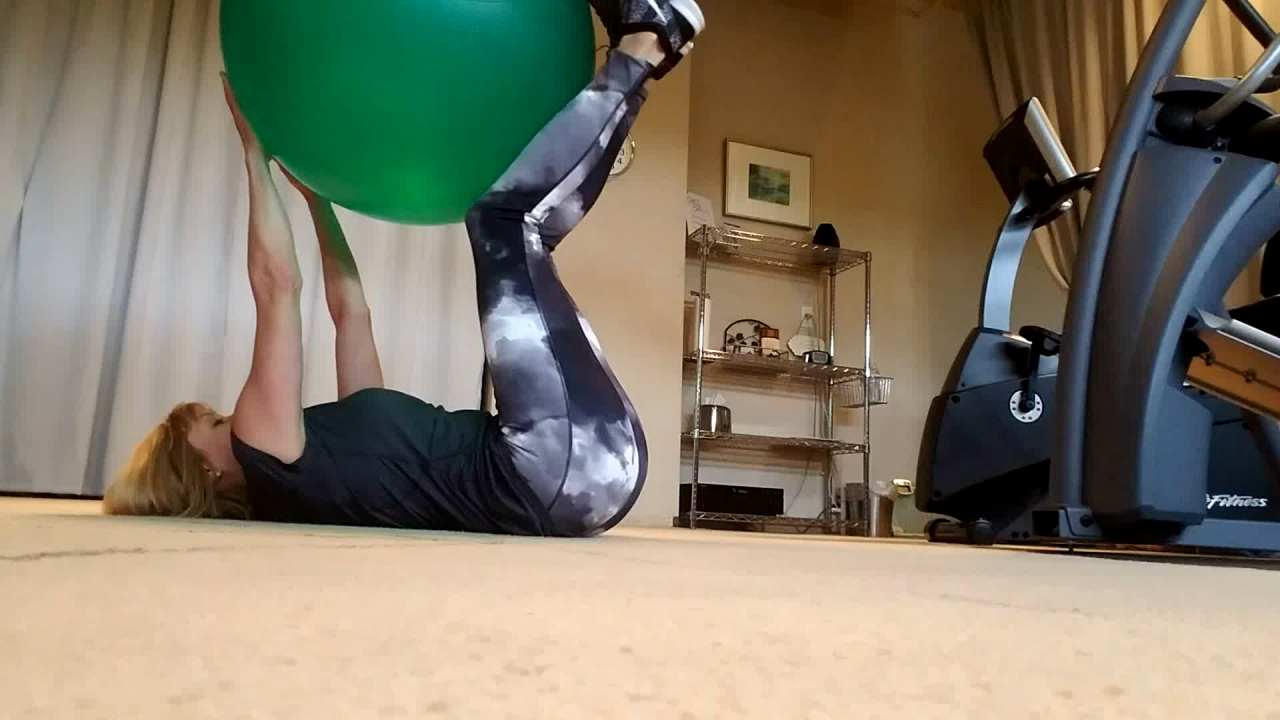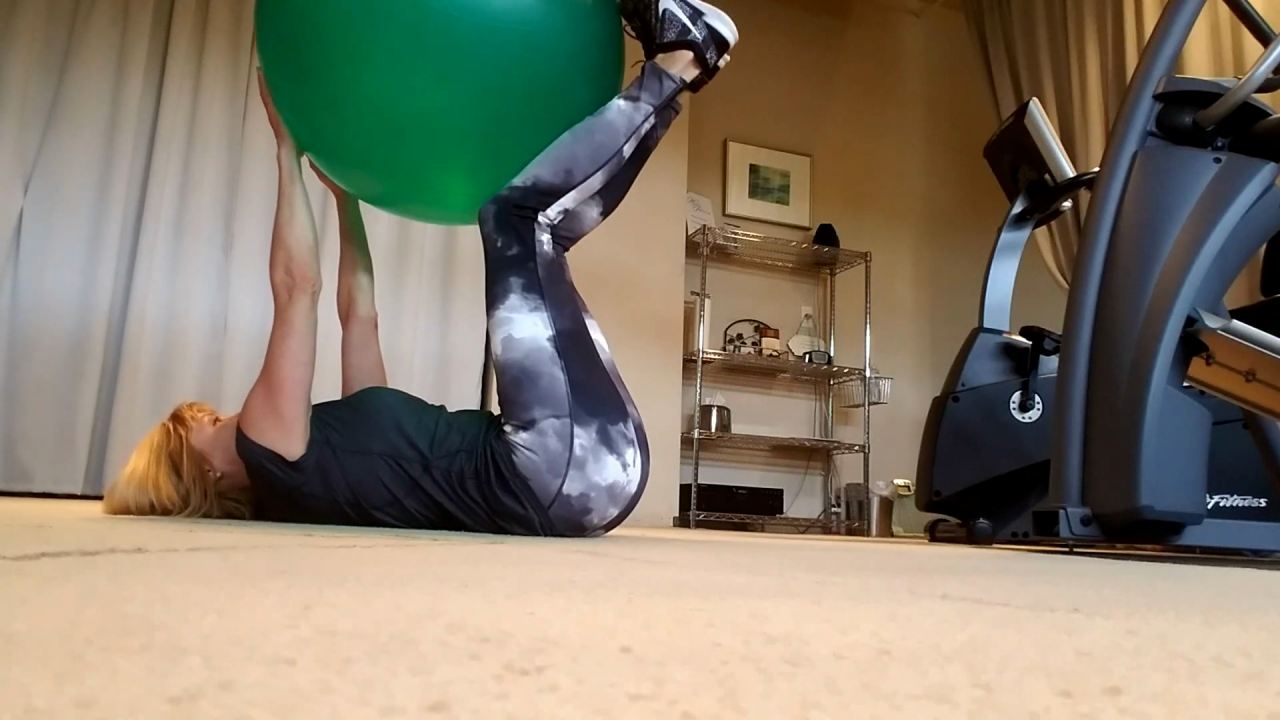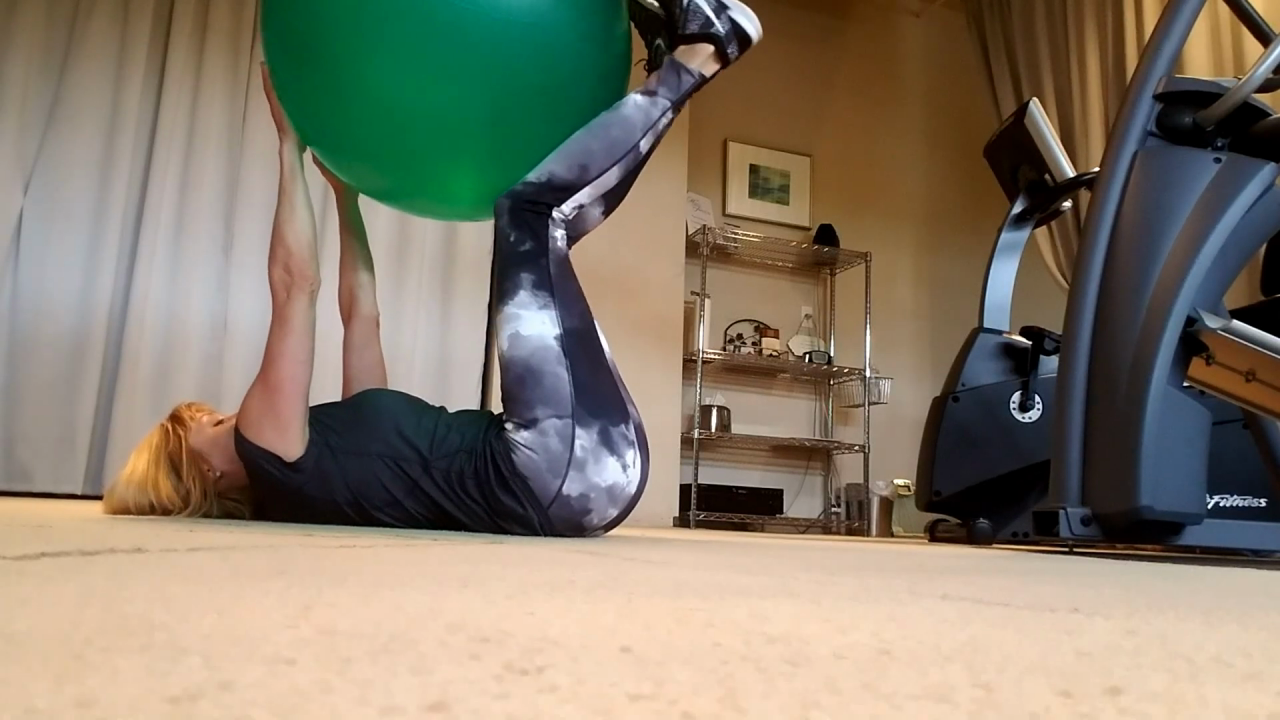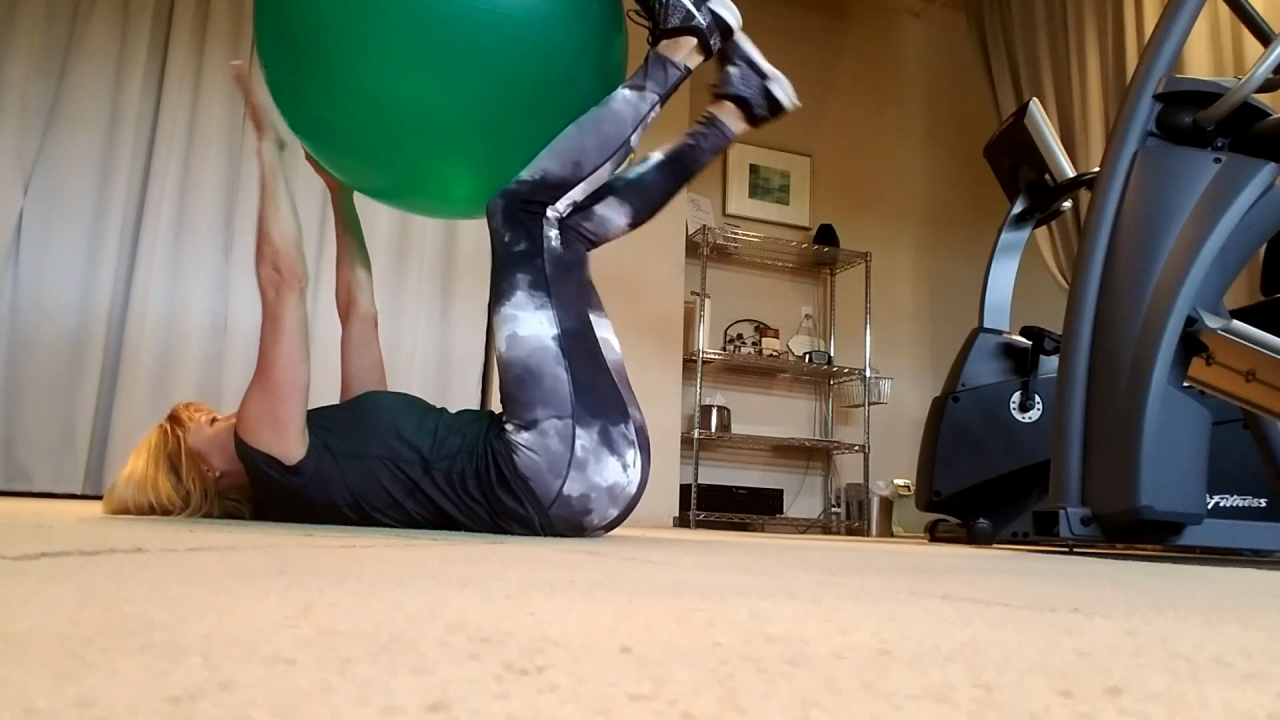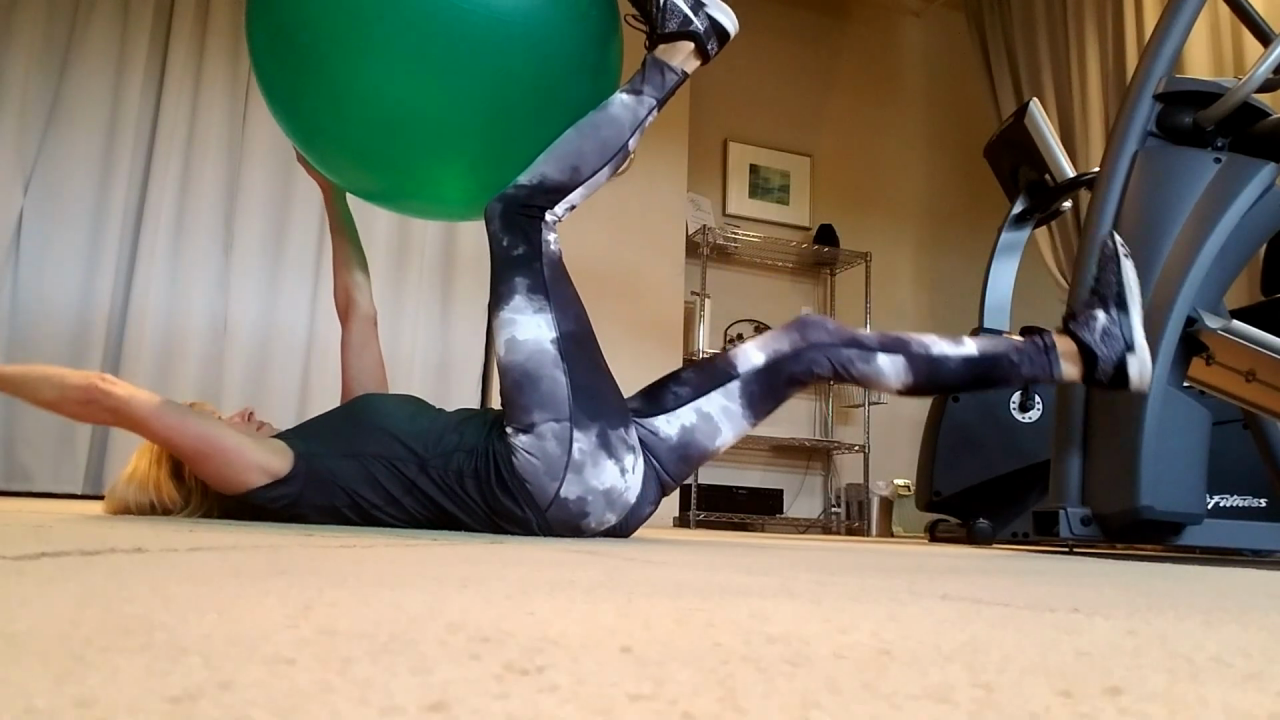
dt=1s
person 1, frame 1
left shoulder: (322, 441)
right shoulder: (268, 459)
left elbow: (351, 309)
right elbow: (278, 286)
left wrist: (315, 193)
right wrist: (255, 151)
left hip: (581, 467)
right hip: (566, 476)
left knee: (515, 230)
right knee: (505, 217)
left ankle: (639, 58)
right ankle: (638, 52)
person 1, frame 2
left shoulder: (326, 440)
right shoulder: (269, 455)
left elbow: (358, 309)
right elbow: (296, 286)
left wrist: (344, 188)
right wrist: (288, 148)
left hip: (588, 467)
right hip: (564, 476)
left knee: (530, 229)
right knee: (515, 213)
left ankle: (670, 78)
right ankle: (675, 66)
person 1, frame 3
left shoulder: (332, 434)
right shoulder: (268, 452)
left elbow: (359, 309)
right elbow: (295, 283)
left wrist: (344, 188)
right wrist: (289, 144)
left hip: (592, 464)
right hip: (568, 475)
left knee: (539, 228)
right knee: (528, 206)
left ankle: (673, 72)
right ankle: (695, 59)
person 1, frame 4
left shoulder: (324, 439)
right shoulder: (272, 457)
left elbow: (359, 308)
right elbow: (284, 281)
left wrist: (342, 189)
right wrist: (271, 141)
left hip: (592, 464)
right hip: (576, 470)
left knee: (558, 233)
right knee: (528, 208)
left ankle: (734, 111)
person 1, frame 5
left shoulder: (333, 434)
right shoulder: (265, 476)
left elbow: (358, 307)
right elbow: (125, 398)
left wrist: (335, 195)
left hip: (597, 473)
right hip: (564, 474)
left knee: (806, 340)
right knee: (518, 210)
left ankle: (1077, 350)
